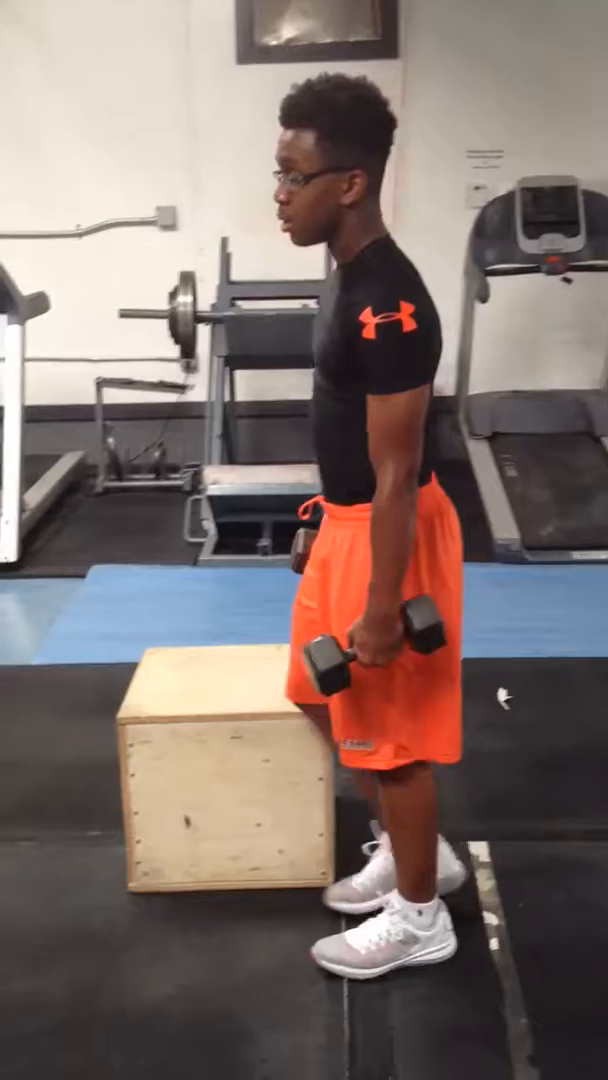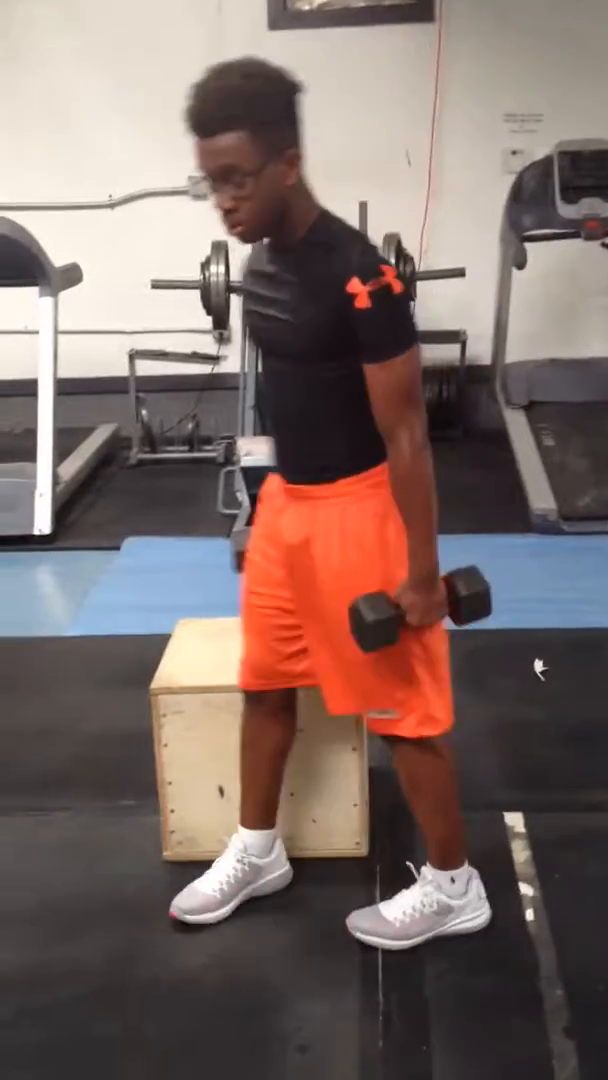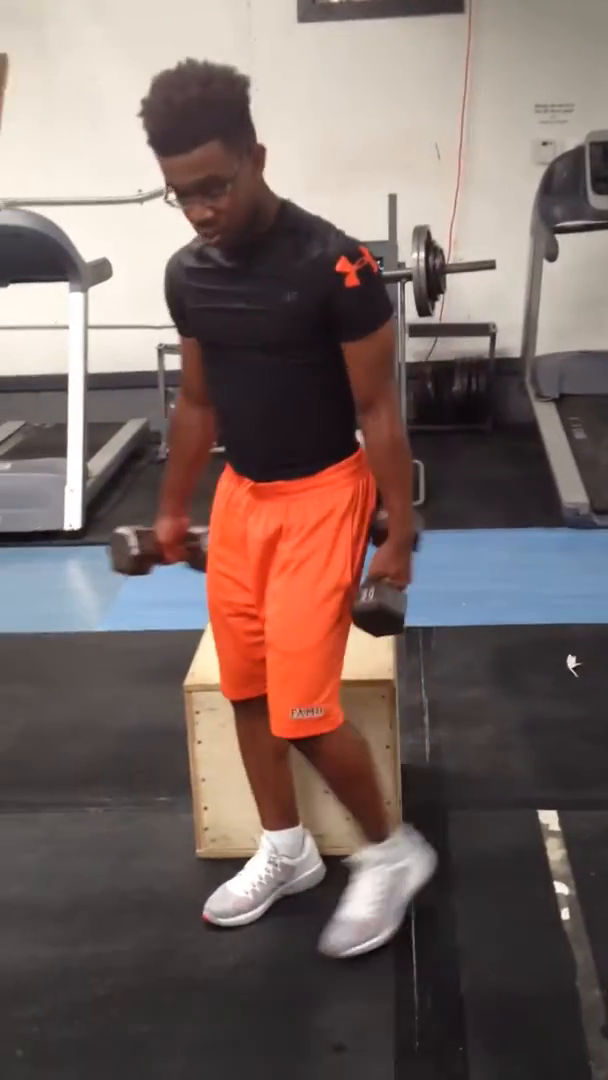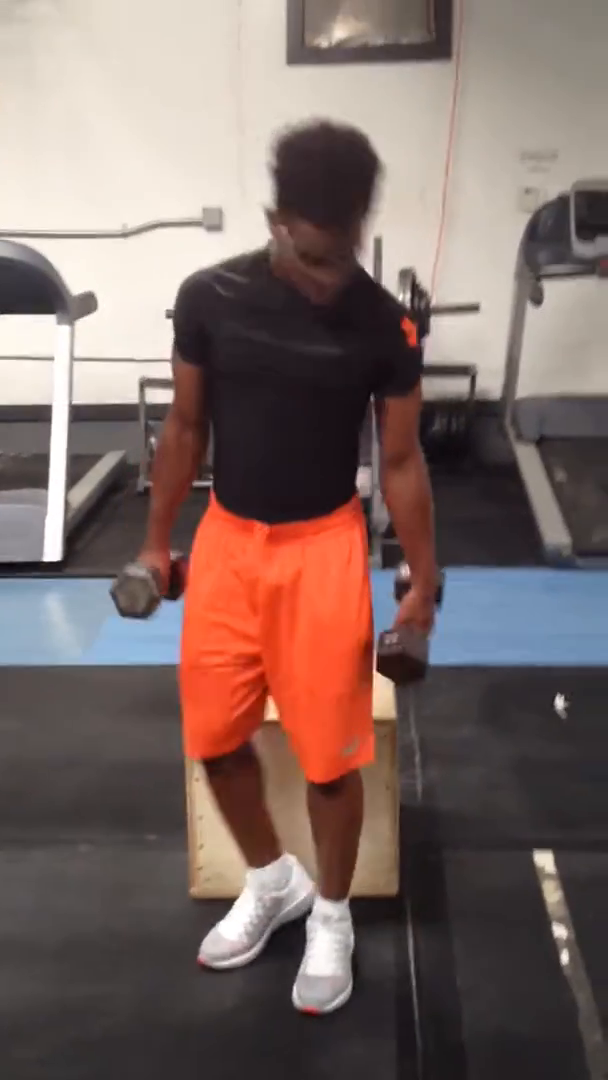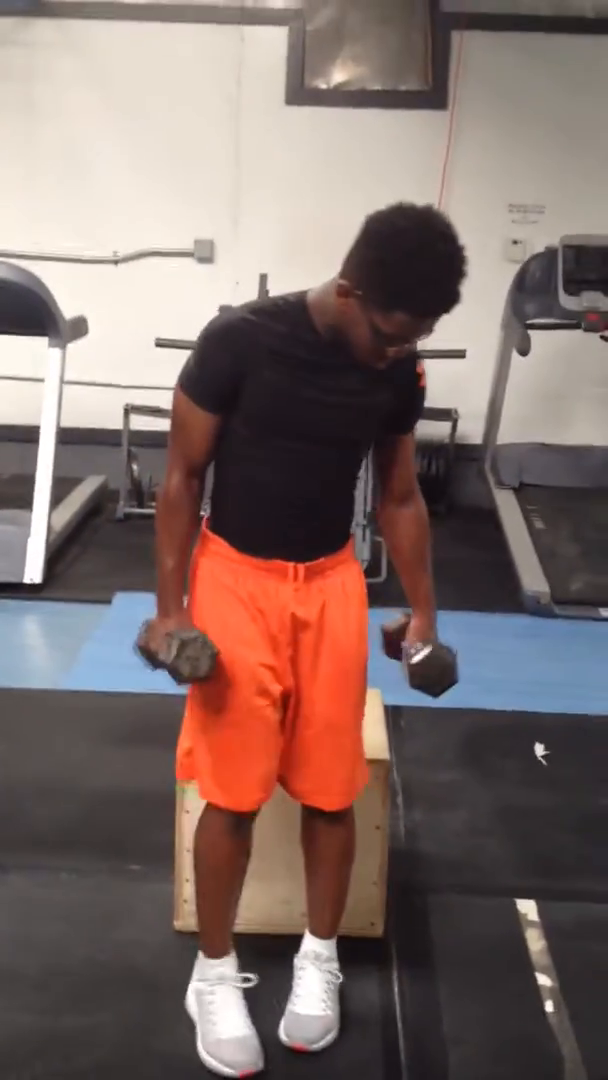
dt=0.4s
person 1, frame 1
left shoulder: (387, 307)
right shoulder: (351, 275)
left elbow: (398, 474)
left wrist: (382, 609)
left hip: (386, 533)
right hip: (347, 521)
left knee: (388, 733)
right knee: (319, 697)
left ankle: (418, 916)
right ankle: (413, 851)
person 1, frame 2
left shoulder: (356, 277)
right shoulder: (264, 264)
left elbow: (405, 434)
left wrist: (421, 573)
left hip: (357, 510)
right hip: (287, 501)
left knee: (401, 708)
right knee: (264, 684)
left ankle: (452, 886)
right ankle: (257, 852)
person 1, frame 3
left shoulder: (334, 265)
right shoulder: (187, 272)
left elbow: (379, 410)
left wrist: (398, 536)
right wrist: (173, 508)
left hip: (319, 500)
right hip: (238, 499)
left knee: (302, 711)
right knee: (247, 690)
left ankle: (391, 853)
right ankle: (285, 851)
person 1, frame 4
left shoulder: (384, 326)
right shoulder: (209, 298)
left elbow: (402, 462)
right elbow: (185, 428)
left wrist: (424, 584)
right wrist: (157, 541)
left hip: (323, 549)
right hip: (227, 541)
left knee: (329, 752)
right knee: (212, 737)
left ankle: (330, 918)
right ankle: (273, 880)
person 1, frame 5
left shoulder: (400, 376)
right shoulder: (238, 340)
left elbow: (399, 497)
right elbow: (182, 475)
left wrist: (423, 612)
right wrist: (171, 604)
left hip: (331, 586)
right hip: (234, 578)
left knee: (330, 789)
right knee: (234, 793)
left ankle: (317, 959)
right ankle: (215, 973)
